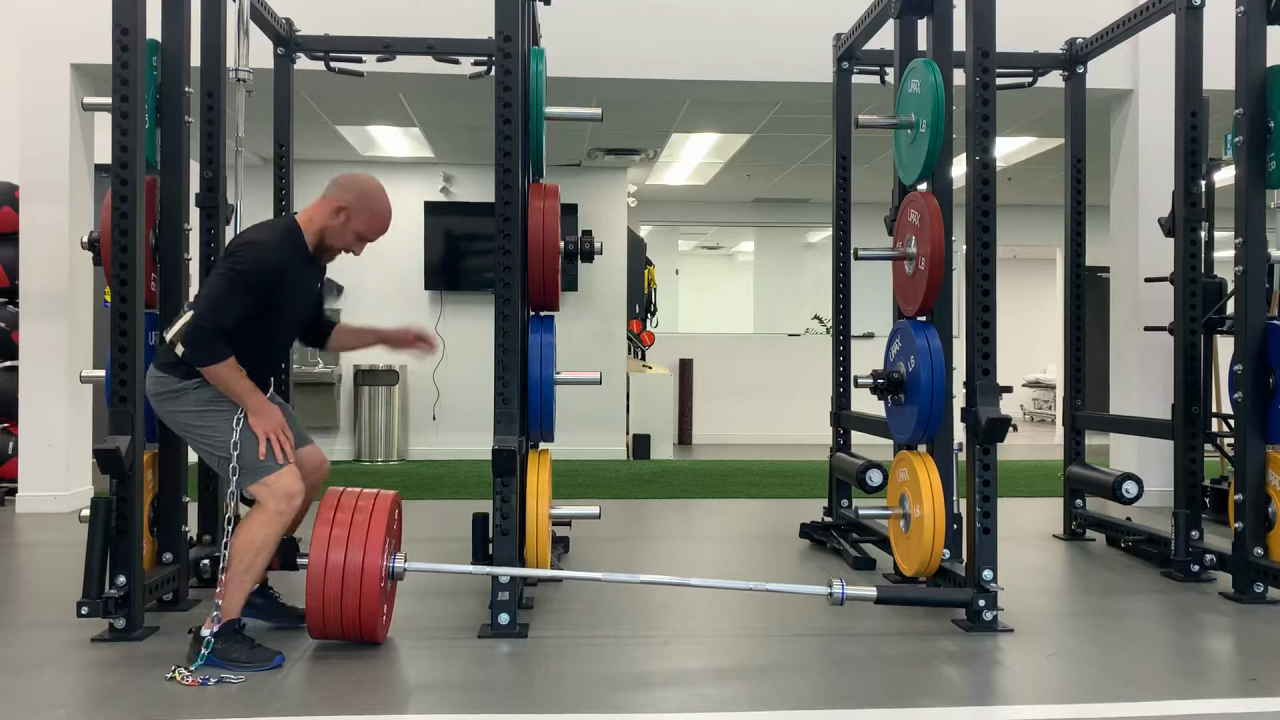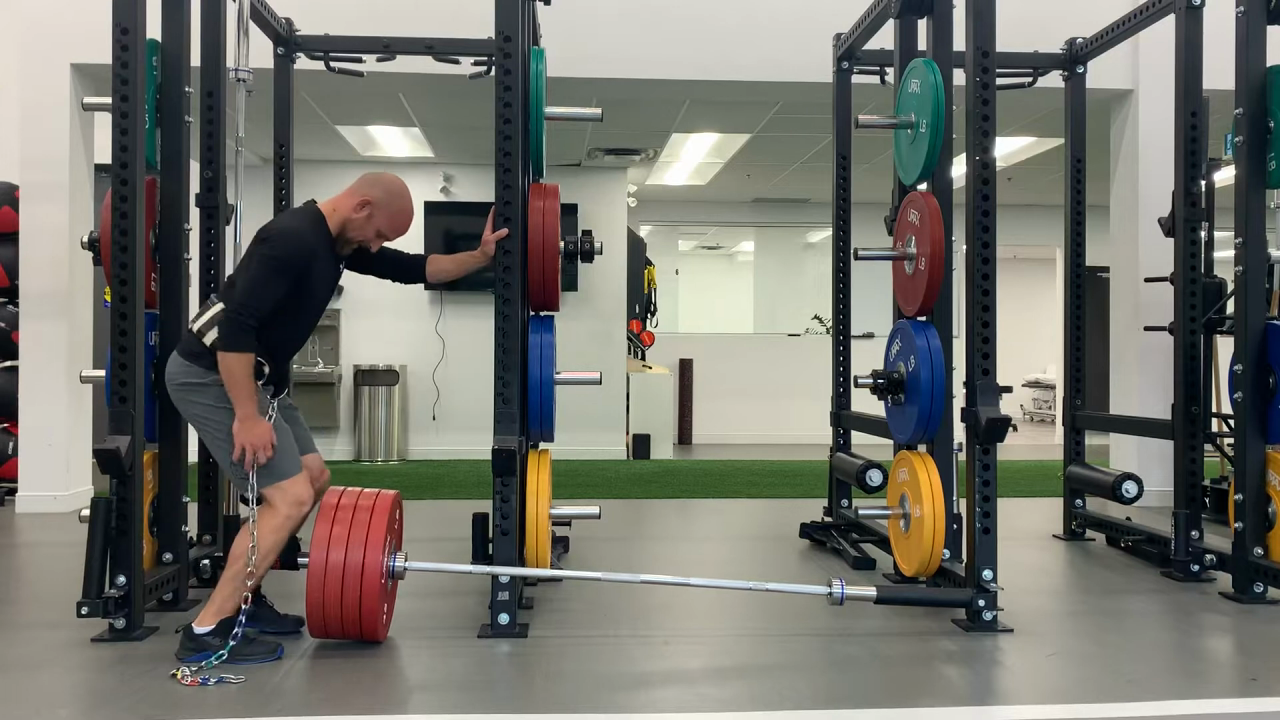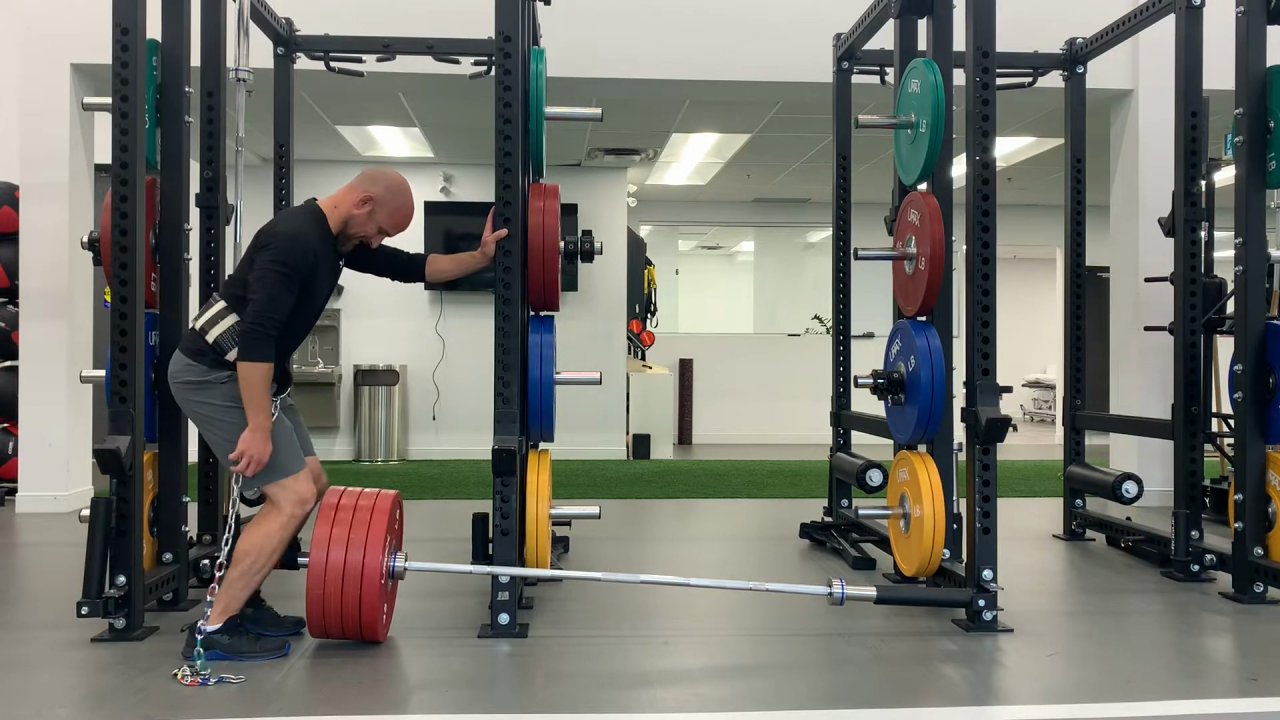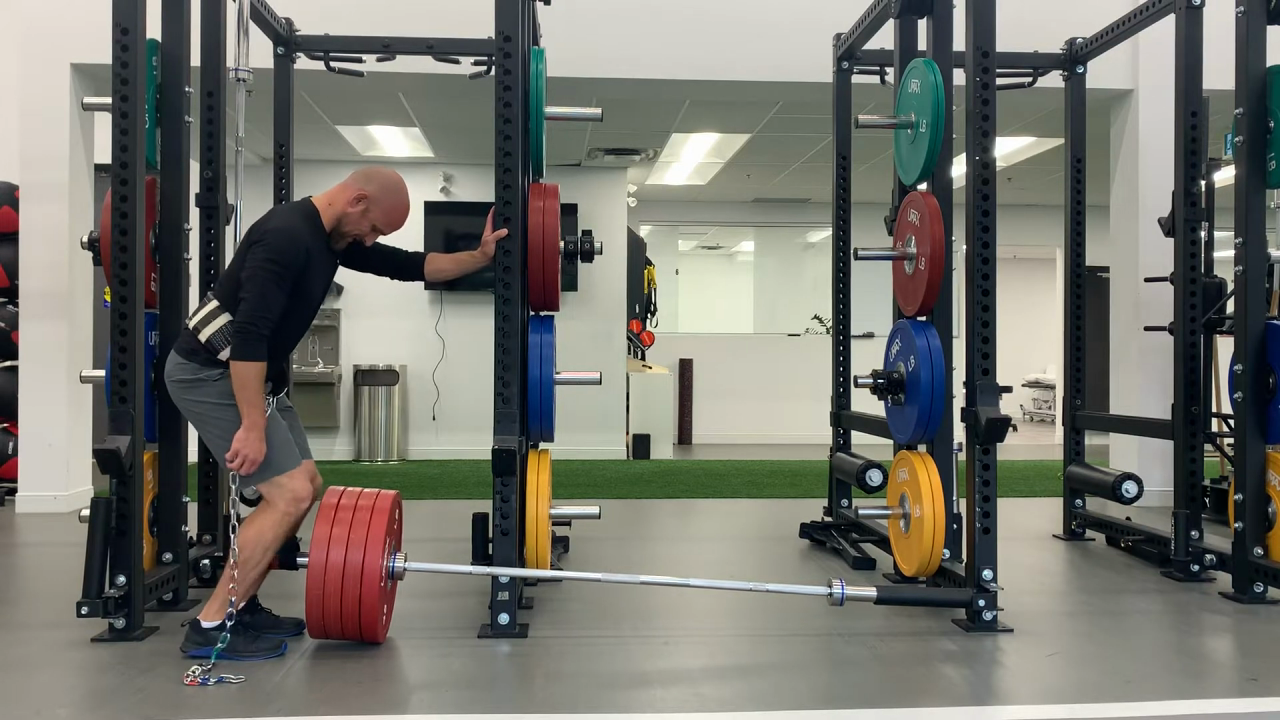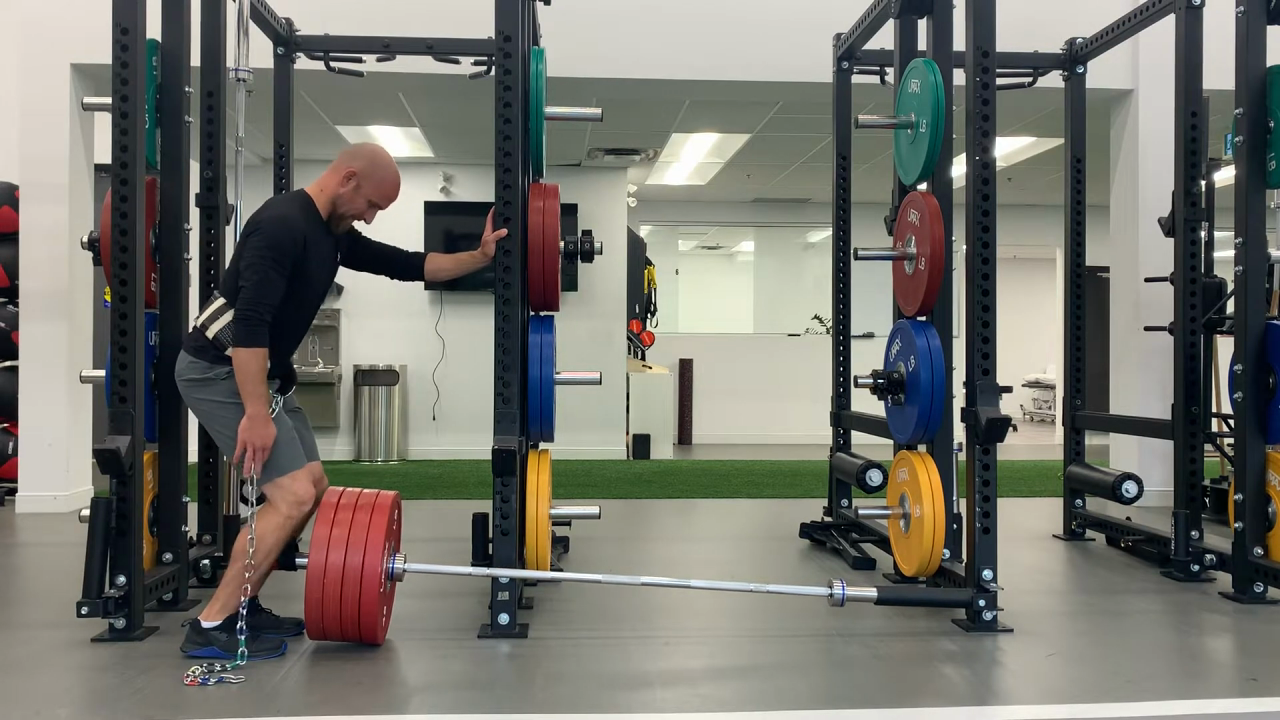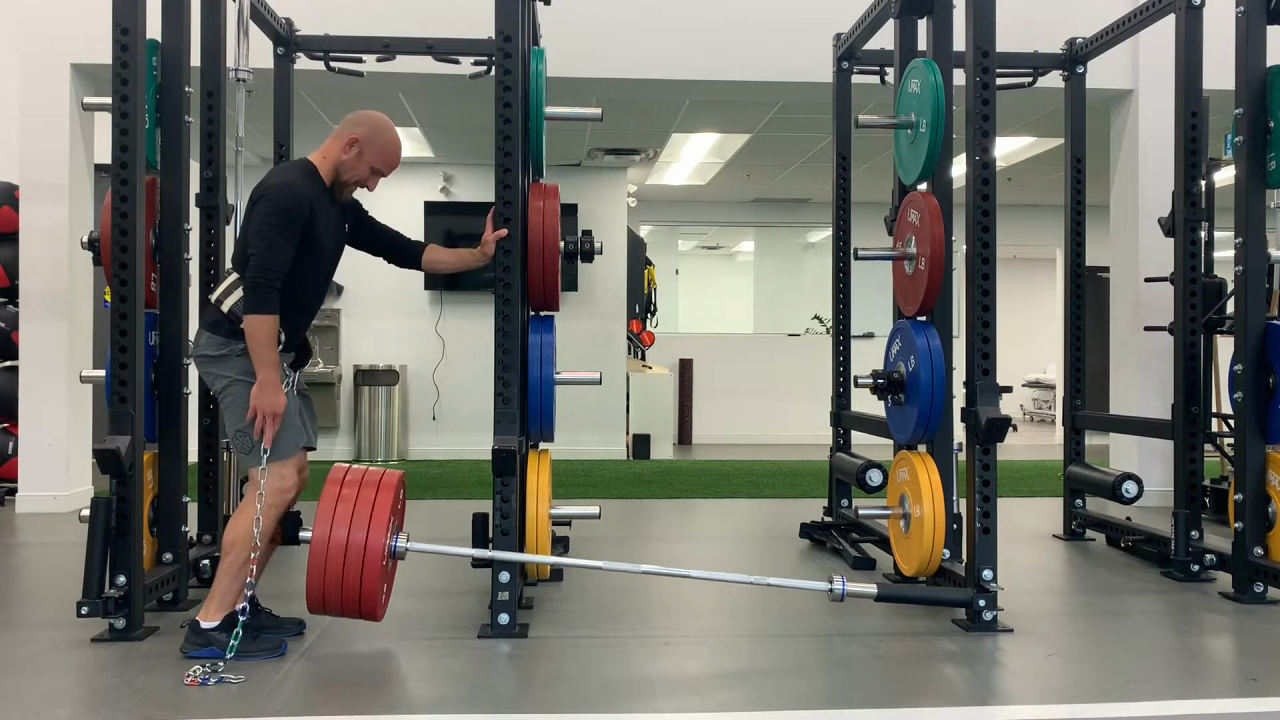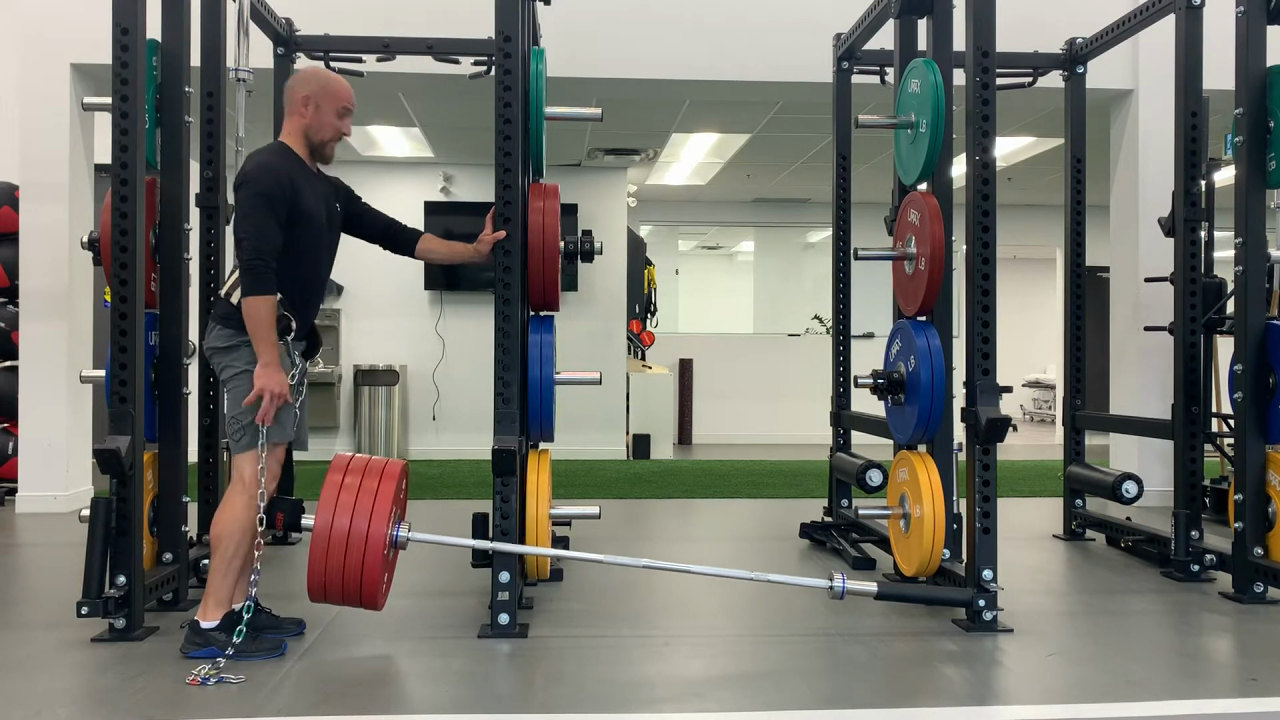
dt=0.7s
person 1, frame 1
left shoulder: (312, 260)
right shoulder: (265, 251)
left elbow: (317, 333)
right elbow: (202, 338)
left wrist: (385, 337)
right wrist: (257, 405)
left hip: (240, 380)
right hip: (190, 382)
left knee: (311, 469)
right knee: (283, 492)
left ankle: (250, 589)
right ankle: (216, 634)
person 1, frame 2
left shoulder: (337, 242)
right shoulder: (294, 238)
left elbow: (411, 269)
right elbow: (238, 327)
left wrist: (480, 256)
right wrist: (248, 416)
left hip: (253, 375)
right hip: (211, 375)
left knee: (313, 480)
right knee: (291, 497)
left ankle: (243, 600)
right ankle: (206, 631)
person 1, frame 3
left shoulder: (337, 239)
right shoulder: (296, 237)
left elbow: (410, 268)
right elbow: (257, 333)
left wrist: (480, 257)
right wrist: (259, 429)
left hip: (246, 372)
right hip: (214, 373)
left knee: (311, 485)
right knee: (293, 496)
left ankle: (244, 603)
right ankle: (213, 629)
person 1, frame 4
left shoulder: (331, 239)
right shoulder: (287, 235)
left elbow: (406, 266)
right elbow: (248, 333)
left wrist: (479, 257)
right wrist: (252, 427)
left hip: (246, 372)
right hip: (210, 371)
left knee: (306, 487)
right knee: (289, 494)
left ankle: (239, 607)
right ankle: (210, 626)
person 1, frame 5
left shoulder: (331, 234)
right shoulder: (283, 224)
left elbow: (404, 265)
right elbow: (248, 322)
left wrist: (479, 257)
right wrist: (256, 414)
left hip: (258, 371)
right hip: (220, 370)
left knee: (312, 489)
right knee: (292, 495)
left ankle: (239, 606)
right ankle: (211, 626)
person 1, frame 6
left shoulder: (338, 206)
right shoulder: (287, 190)
left elbow: (404, 251)
right elbow: (259, 289)
left wrist: (477, 257)
right wrist: (267, 381)
left hip: (275, 350)
right hip: (239, 347)
left knee: (291, 479)
right knee: (274, 485)
left ankle: (238, 605)
right ankle: (209, 627)
person 1, frame 7
left shoulder: (326, 189)
right shoulder: (268, 172)
left elbow: (394, 236)
right elbow: (256, 273)
left wrist: (472, 251)
right wrist: (268, 363)
left hip: (281, 341)
right hip: (252, 341)
left knee: (263, 478)
right knee: (253, 477)
left ankle: (236, 605)
right ankle: (209, 625)
